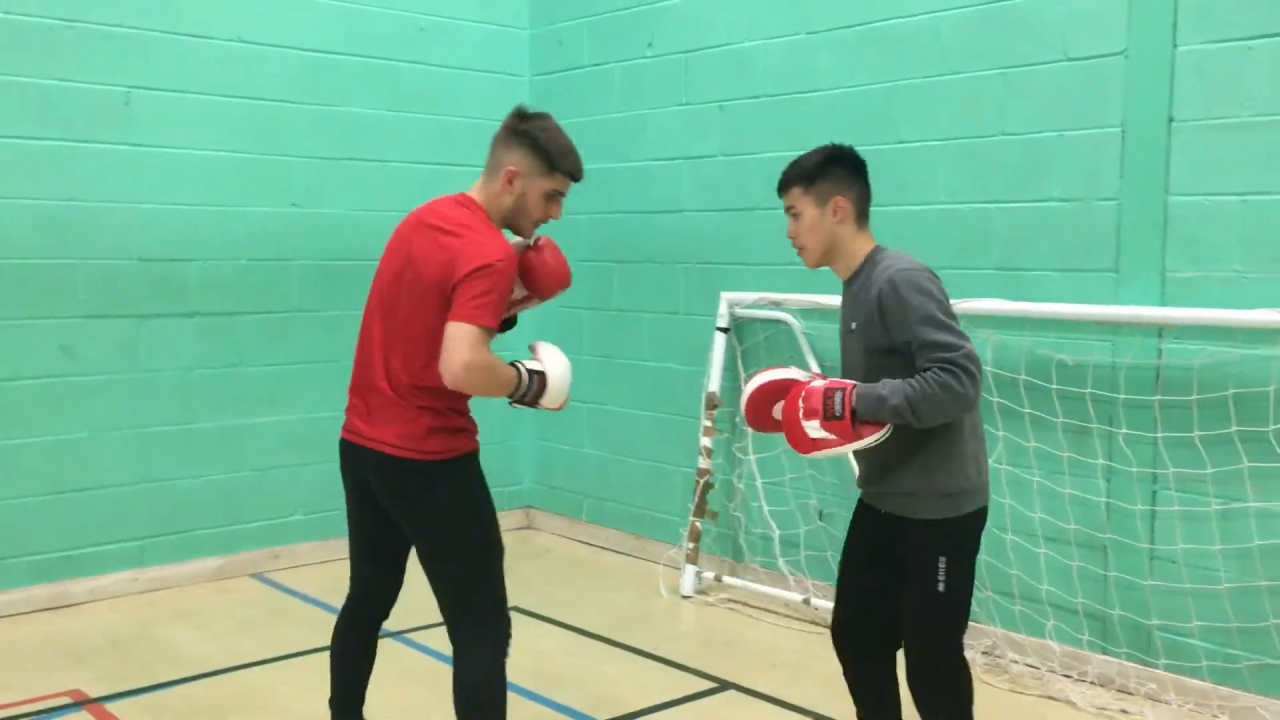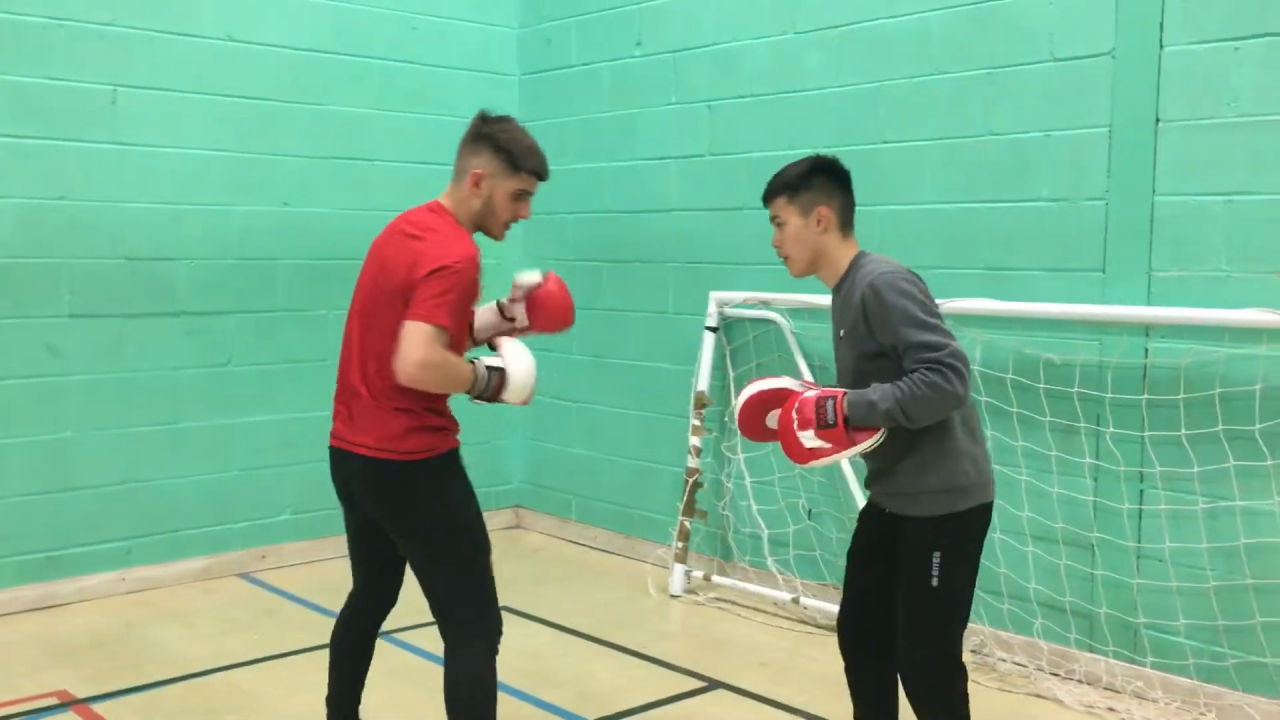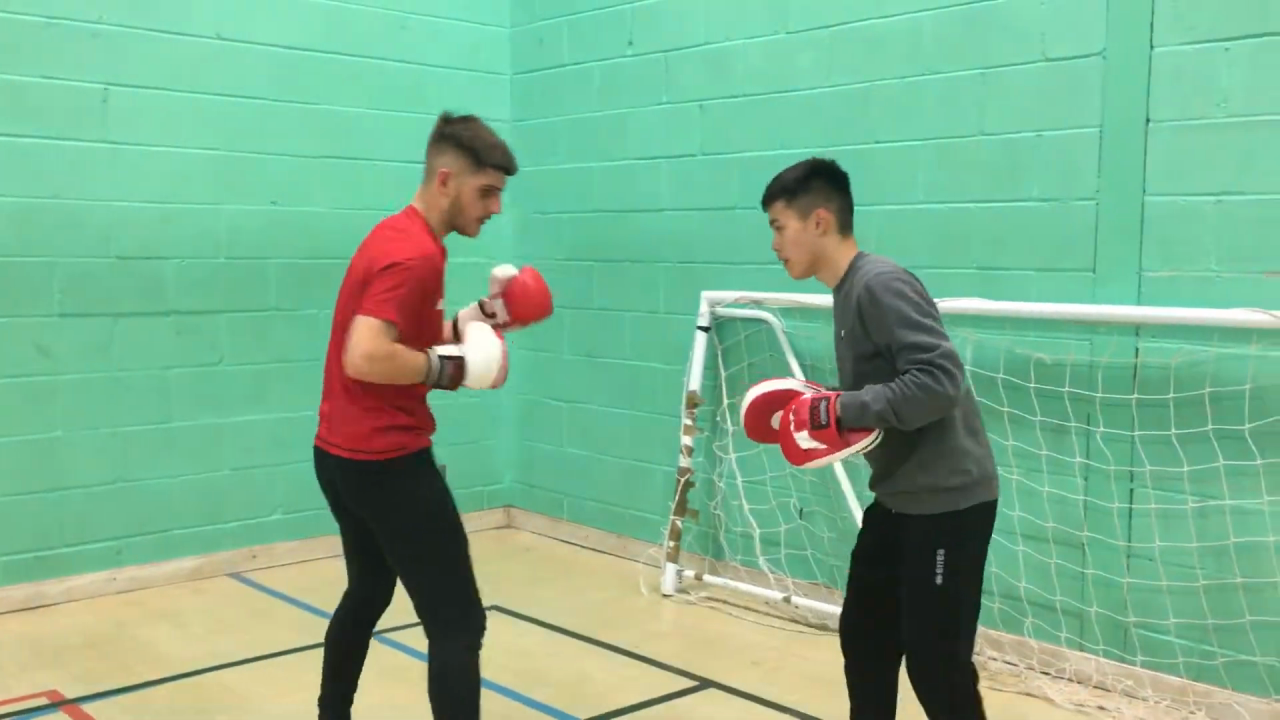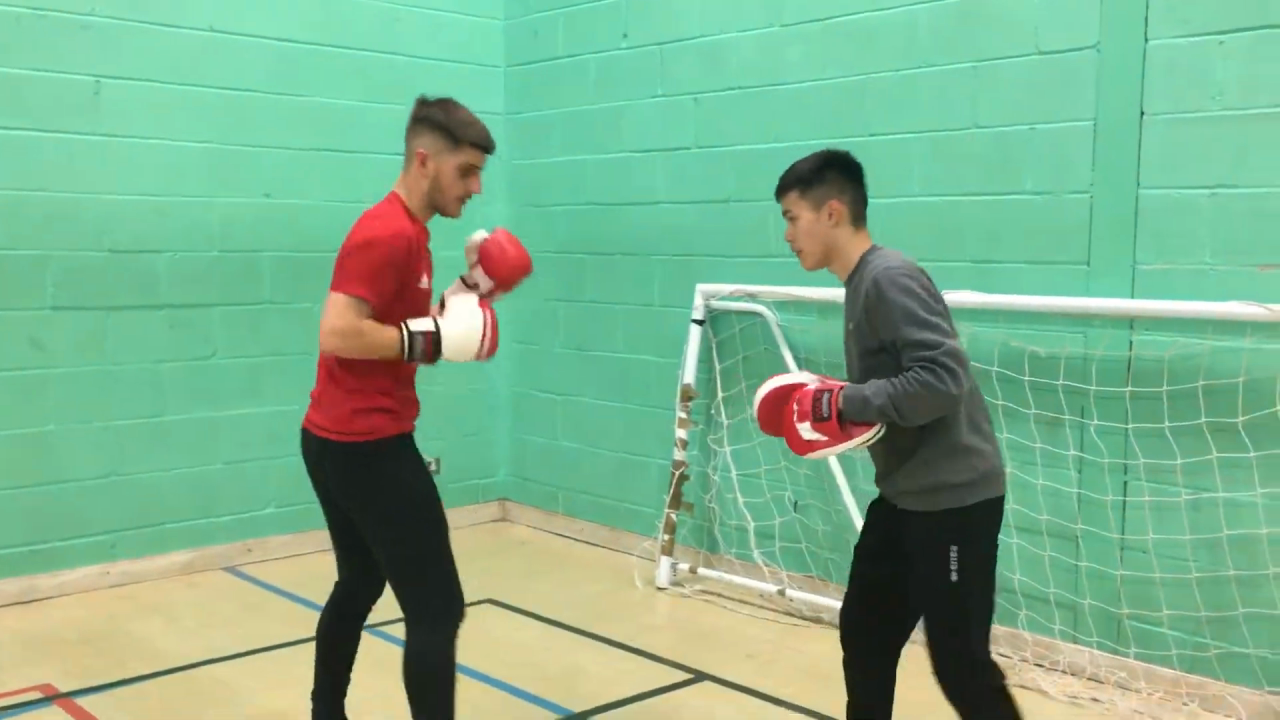
dt=0.1s
person 1, frame 1
left shoulder: (421, 221)
right shoulder: (488, 254)
right elbow: (457, 369)
right wrist: (533, 379)
left hip: (364, 448)
right hip: (429, 462)
left knee: (370, 593)
right knee: (482, 630)
person 1, frame 2
left shoulder: (404, 230)
right shoulder: (453, 255)
right elbow: (417, 366)
left wrist: (502, 319)
right wrist: (497, 378)
left hip: (351, 453)
right hip: (412, 462)
left knee: (371, 596)
right knee: (473, 629)
person 1, frame 3
left shoulder: (398, 238)
right shoulder: (413, 253)
right elbow: (366, 359)
left wrist: (485, 319)
right wrist: (456, 366)
left hip: (343, 454)
right hip: (386, 461)
left knee: (367, 592)
right knee: (457, 623)
person 1, frame 4
left shoulder: (395, 229)
right shoulder: (392, 234)
right elbow: (337, 336)
left wrist: (469, 292)
right wrist: (432, 339)
left hip: (331, 440)
right hip: (368, 445)
left knee: (358, 584)
right knee: (436, 608)
person 2, frame 1
left shoulder: (902, 281)
right shoulder: (857, 288)
left elbow: (959, 380)
left wrist: (860, 401)
right wrist: (817, 401)
left hip: (941, 509)
right hip: (885, 503)
left knee: (932, 665)
right knee: (856, 638)
person 2, frame 2
left shoulder: (885, 285)
right shoulder: (847, 293)
left elbow: (948, 380)
left wrist: (851, 408)
right wrist: (810, 408)
left hip: (943, 505)
right hip: (891, 503)
left knee: (927, 662)
right knee: (861, 640)
person 2, frame 3
left shoulder: (883, 285)
right shoulder: (850, 293)
left elbow: (939, 382)
left wrist: (842, 409)
right wrist: (812, 411)
left hip: (947, 503)
right hip: (899, 501)
left knee: (937, 662)
right knee: (864, 638)
person 2, frame 4
left shoulder: (891, 280)
right shoulder: (861, 285)
left elbow: (943, 381)
left wrist: (845, 403)
right wrist: (823, 405)
left hip: (955, 499)
right hip: (903, 497)
left knee: (959, 659)
right knee: (864, 632)
